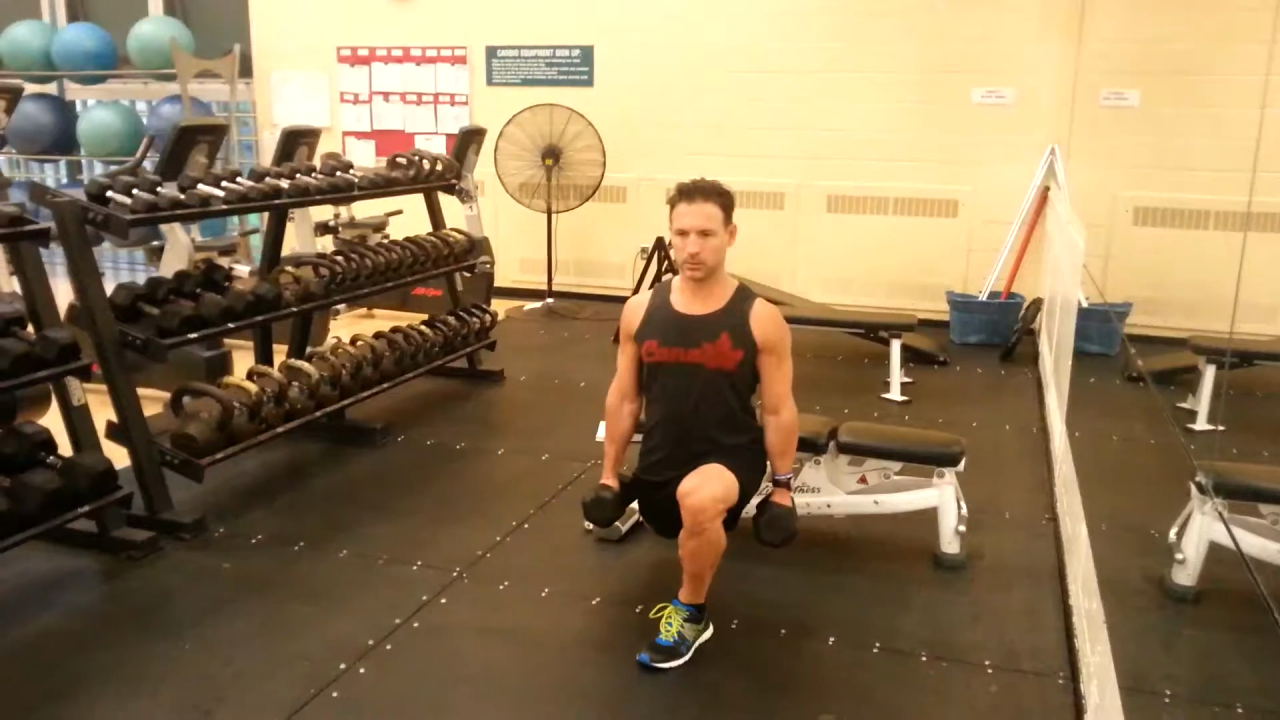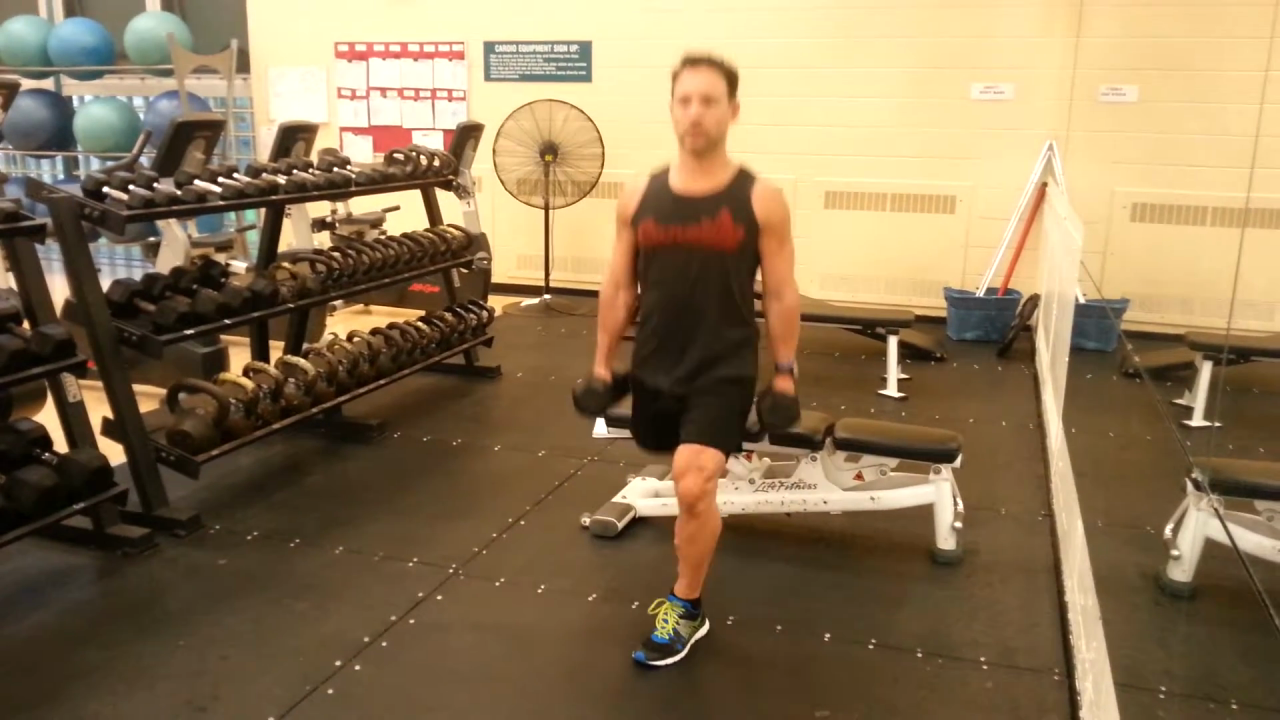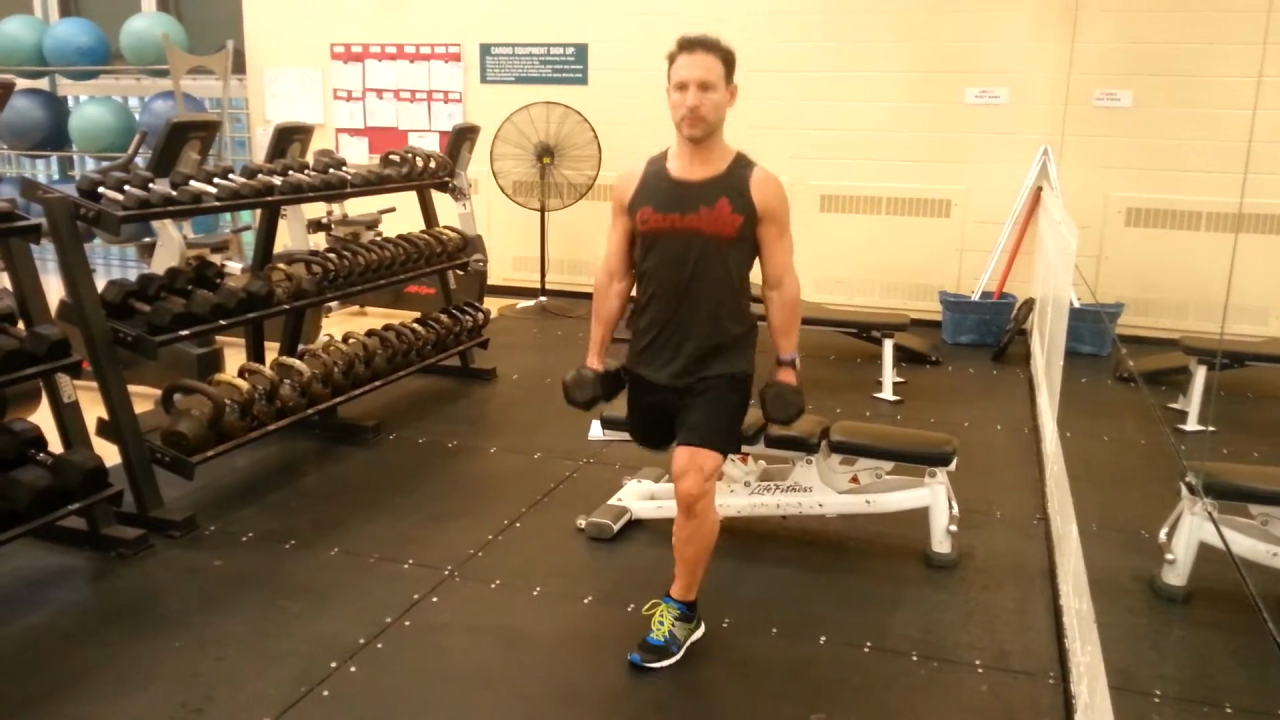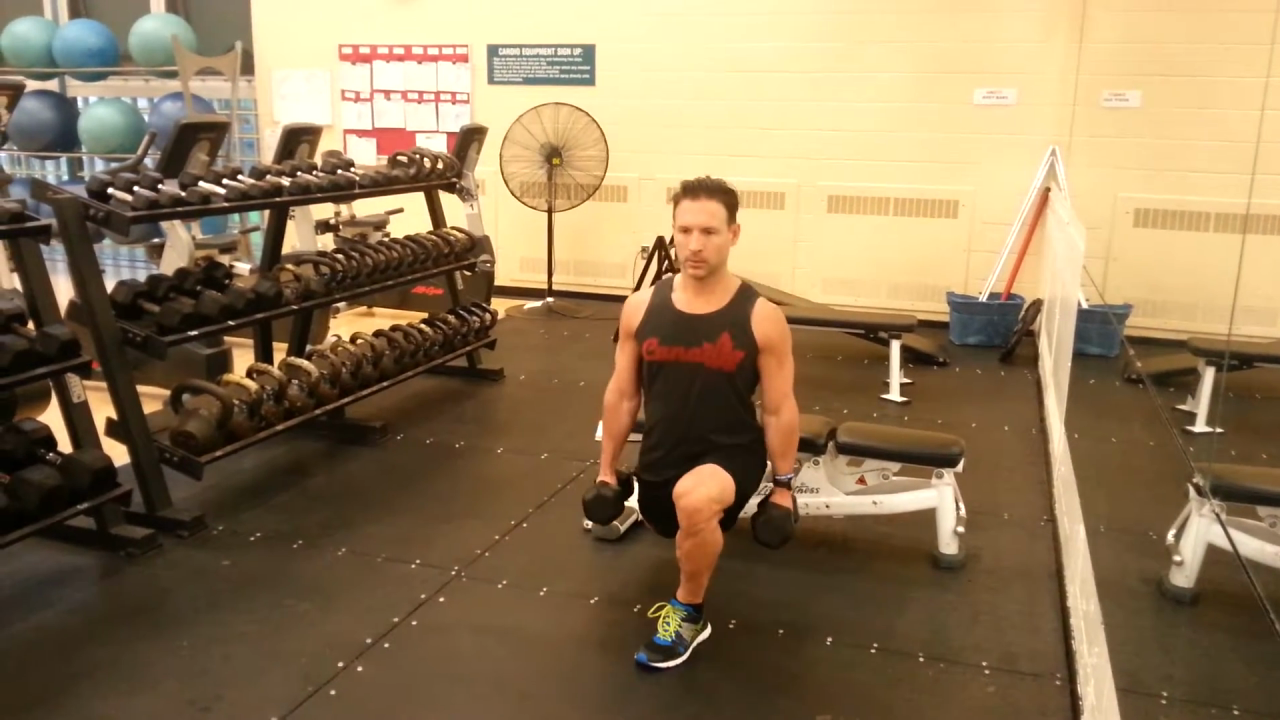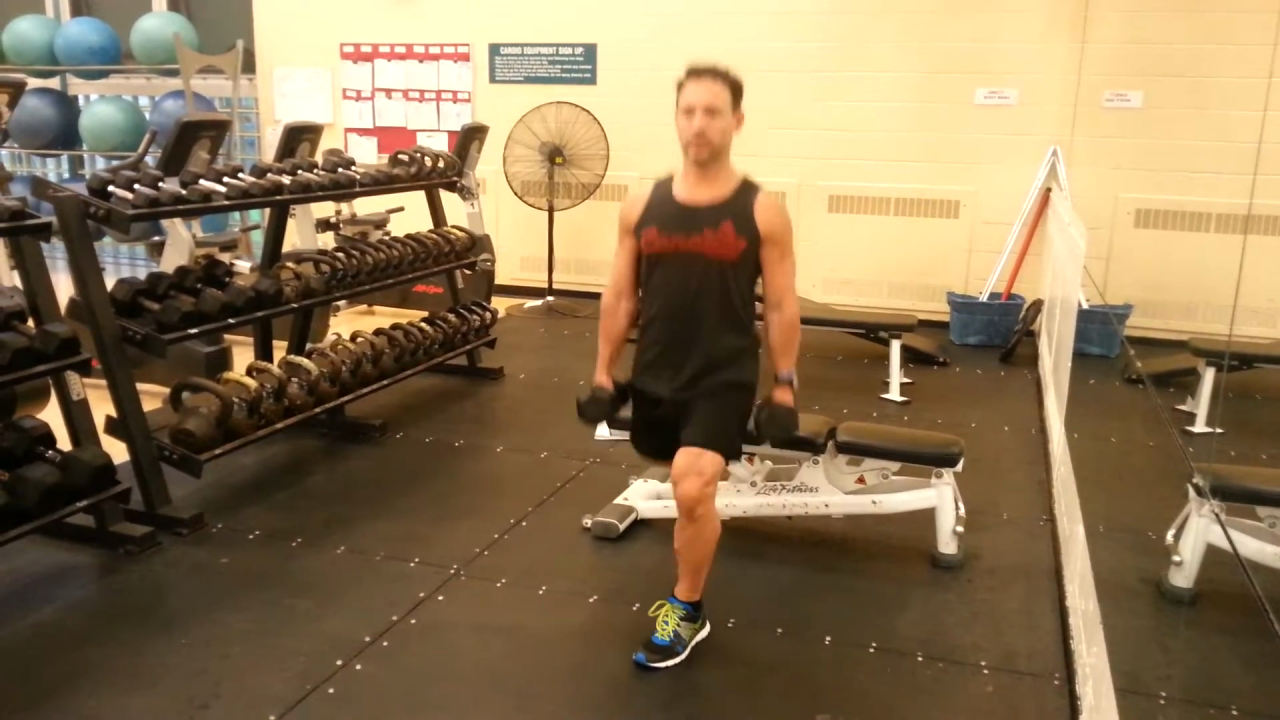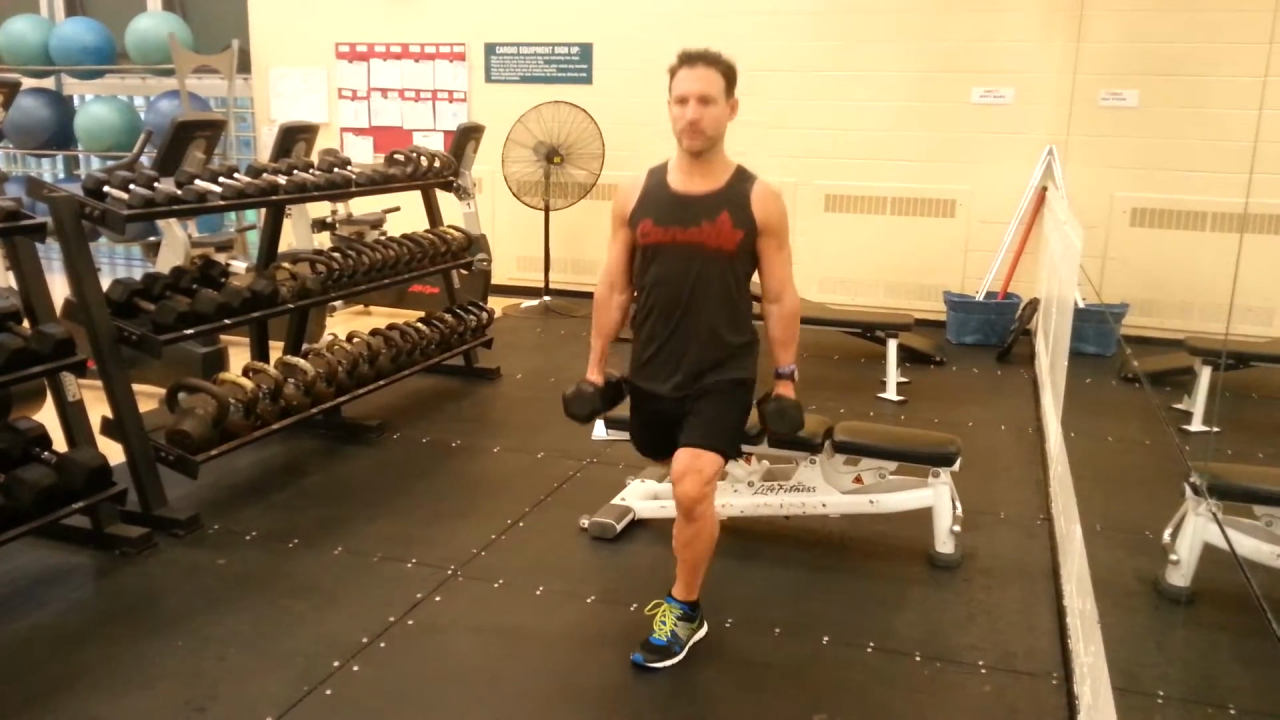
dt=0.7s
person 1, frame 1
left shoulder: (760, 319)
right shoulder: (640, 310)
left elbow: (779, 411)
right elbow: (623, 397)
left wrist: (782, 485)
right wrist: (609, 471)
left hip: (731, 453)
right hip: (660, 457)
left knee: (698, 500)
left ankle: (691, 614)
person 1, frame 2
left shoulder: (760, 200)
right shoulder: (639, 197)
left elbow: (781, 295)
right elbow: (619, 288)
left wrist: (783, 371)
right wrist: (602, 361)
left hip: (723, 371)
right hip: (654, 367)
left knee: (692, 486)
right knee: (674, 462)
left ankle: (687, 609)
person 1, frame 3
left shoulder: (758, 188)
right shoulder: (636, 183)
left elbow: (781, 285)
right elbow: (613, 277)
left wrist: (786, 364)
right wrist: (596, 353)
left hip: (720, 366)
right hip: (650, 361)
left knee: (691, 486)
right knee: (674, 460)
left ankle: (682, 611)
person 1, frame 4
left shoulder: (762, 319)
right shoulder: (641, 308)
left elbow: (780, 411)
right elbow: (622, 395)
left wrist: (782, 485)
right wrist: (606, 467)
left hip: (731, 451)
right hip: (660, 458)
left knee: (695, 501)
left ankle: (688, 614)
person 1, frame 5
left shoulder: (762, 210)
right shoulder: (643, 204)
left elbow: (782, 305)
right elbow: (620, 296)
left wrist: (783, 382)
right wrist: (604, 369)
left hip: (723, 377)
right hip: (655, 374)
left knee: (693, 489)
right knee: (672, 467)
left ankle: (688, 610)
person 1, frame 6
left shoulder: (758, 200)
right shoulder: (635, 194)
left elbow: (780, 298)
right elbow: (613, 289)
left wrist: (785, 377)
right wrist: (596, 364)
left hip: (722, 373)
right hip: (653, 370)
left knee: (691, 488)
right knee: (671, 465)
left ankle: (684, 611)
